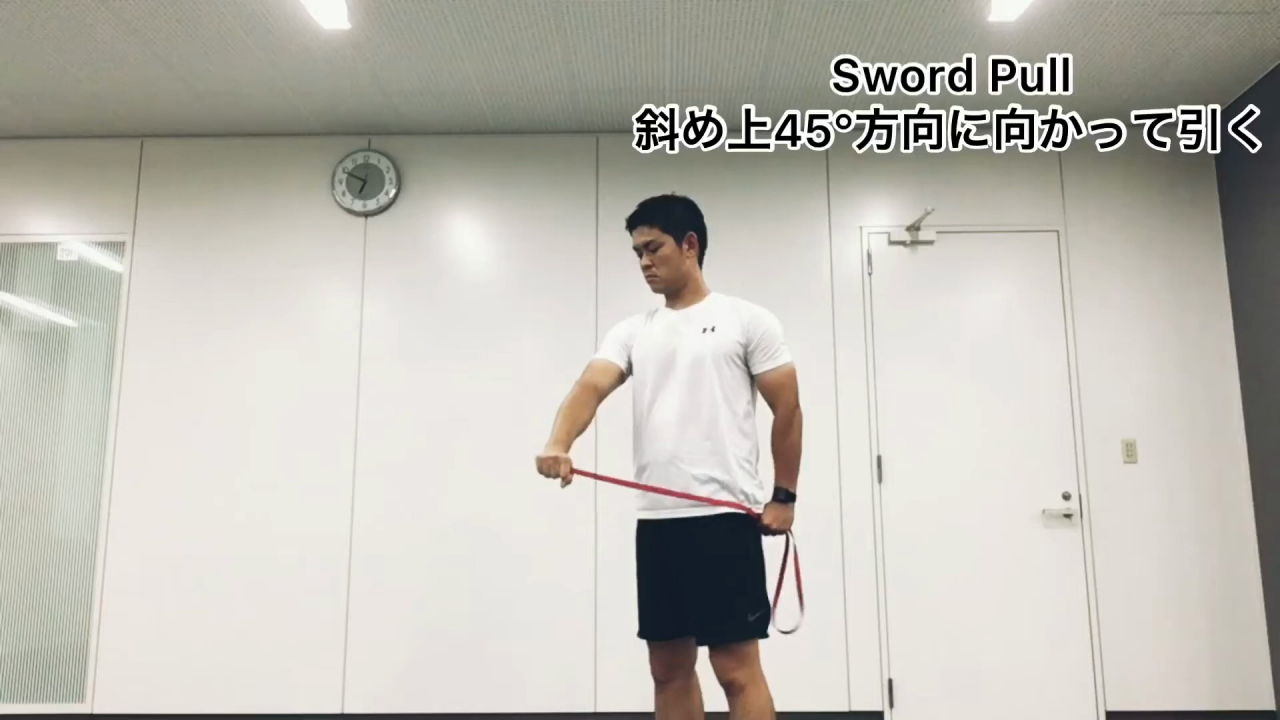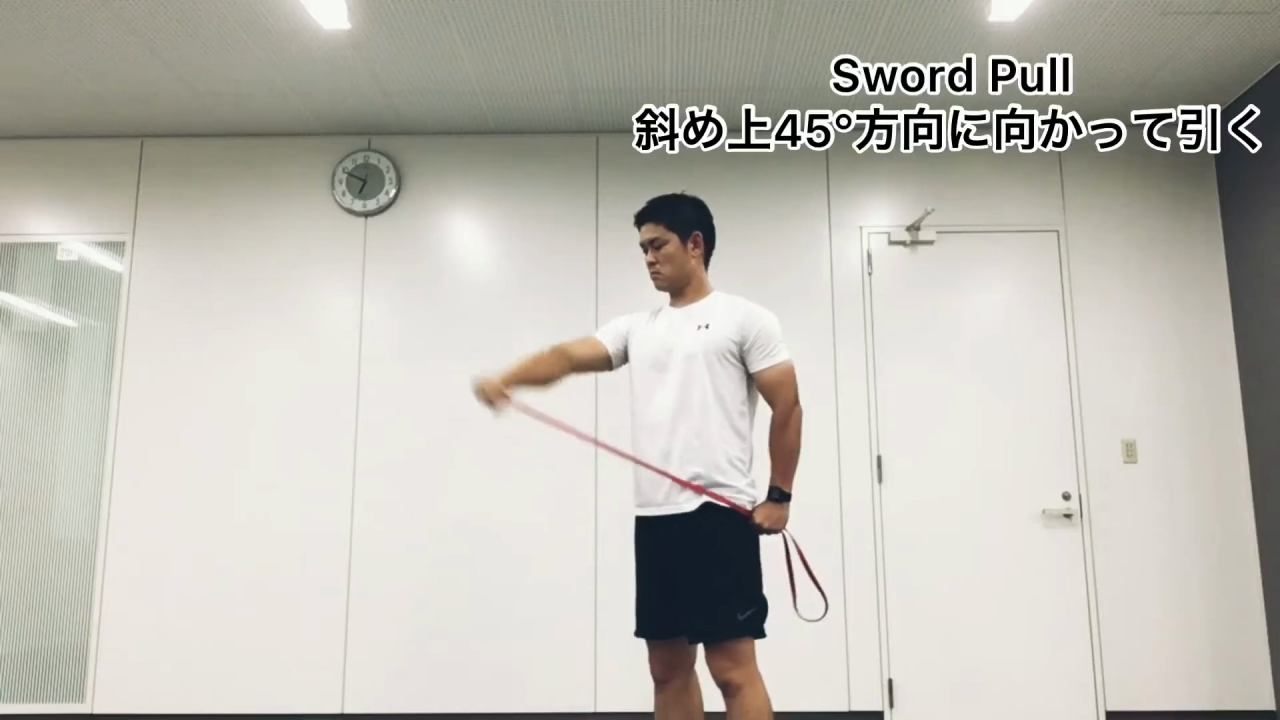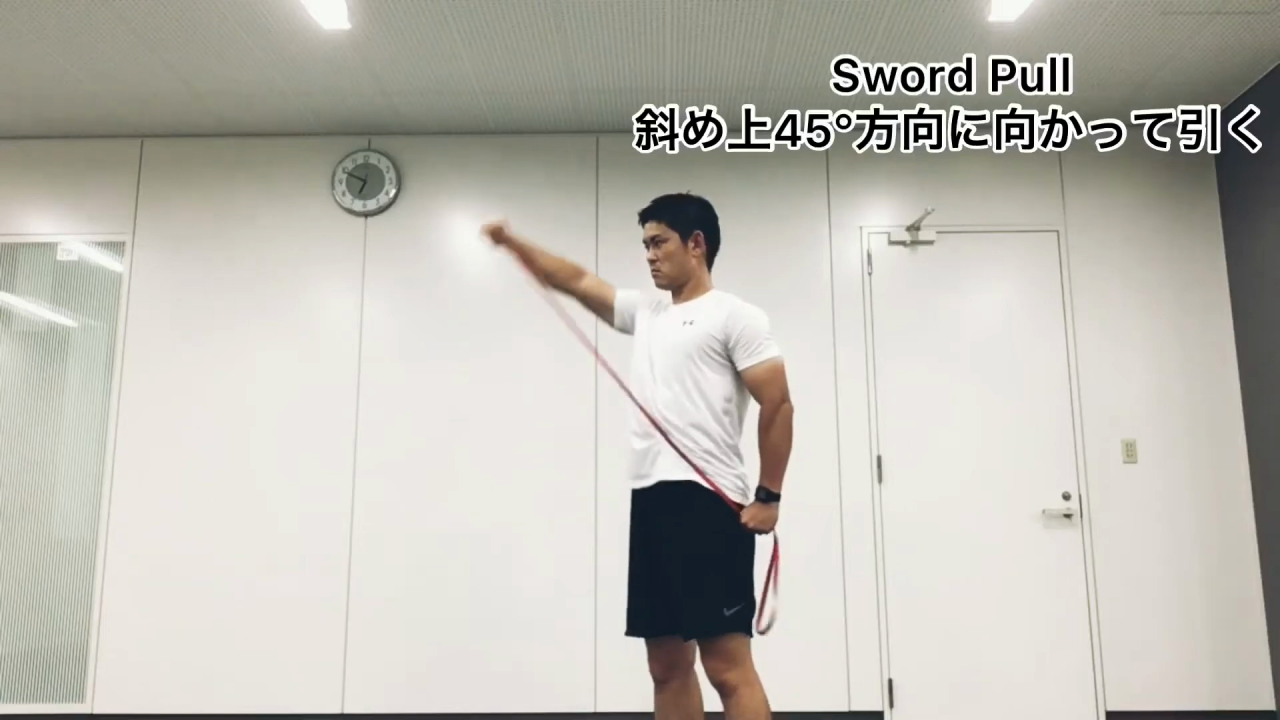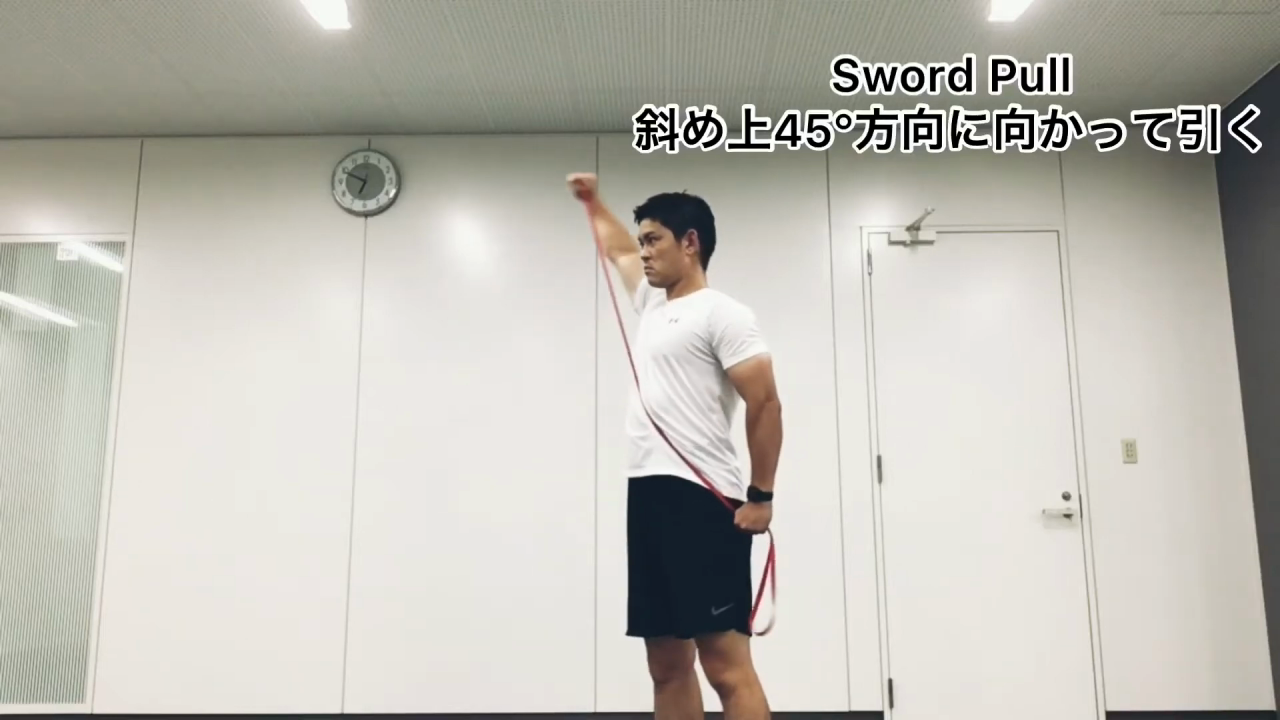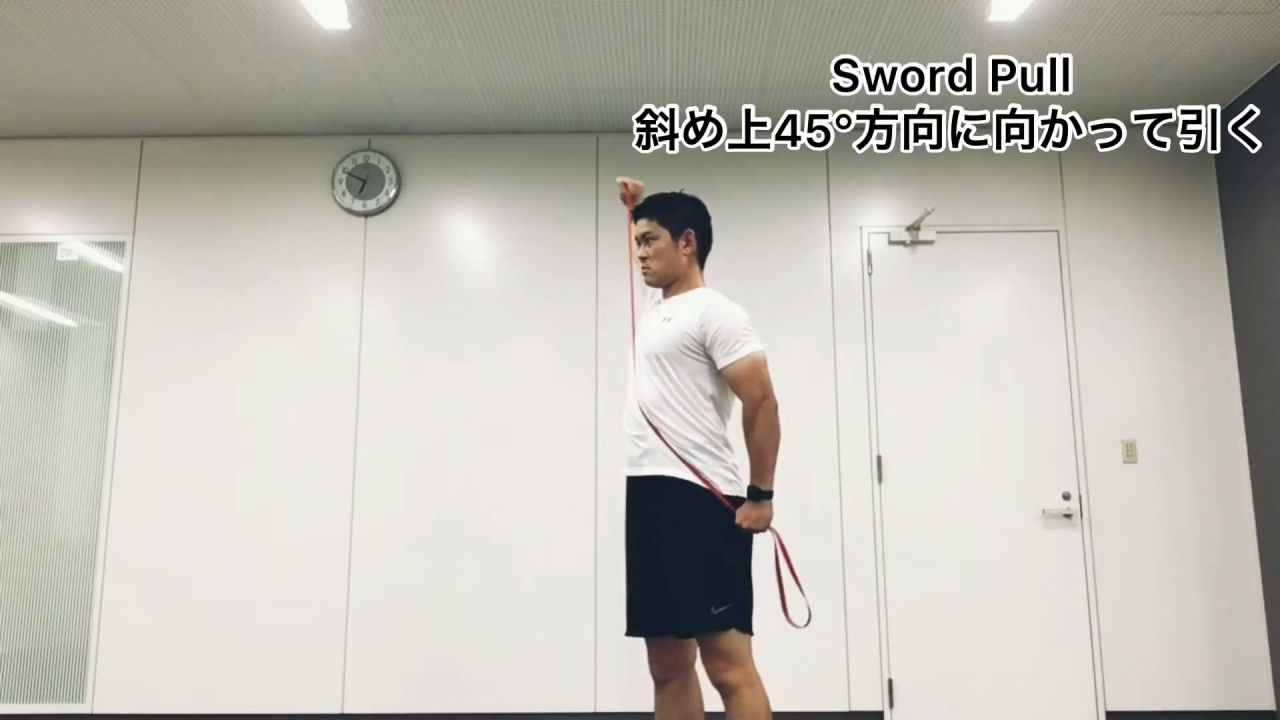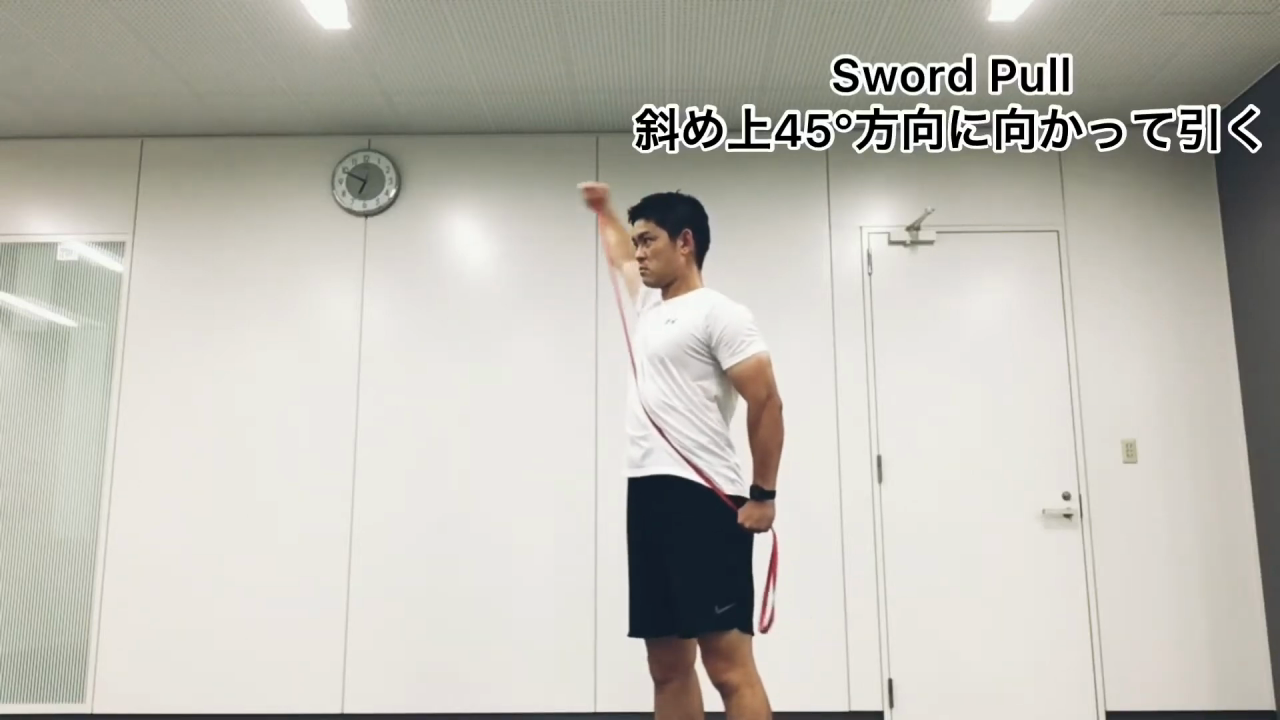
dt=0.3s
person 1, frame 1
left shoulder: (746, 320)
right shoulder: (632, 331)
left elbow: (788, 410)
right elbow: (590, 387)
left wrist: (783, 497)
right wrist: (559, 444)
left hip: (724, 518)
right hip: (657, 520)
left knee: (736, 668)
right knee: (669, 668)
person 1, frame 2
left shoulder: (745, 319)
right shoulder: (638, 326)
left elbow: (788, 407)
right elbow: (567, 357)
left wrist: (778, 496)
right wrist: (508, 380)
left hip: (717, 514)
right hip: (655, 516)
left knee: (733, 668)
right knee: (669, 667)
person 1, frame 3
left shoulder: (735, 316)
right shoulder: (648, 312)
left elbow: (777, 405)
right elbow: (573, 279)
left wrist: (768, 496)
right wrist: (513, 240)
left hip: (706, 503)
right hip: (652, 499)
left knee: (728, 663)
right knee: (668, 663)
person 1, frame 4
left shoulder: (722, 314)
right shoulder: (653, 304)
left elbow: (765, 404)
right elbow: (617, 251)
left wrist: (760, 497)
right wrist: (592, 201)
left hip: (700, 501)
right hip: (647, 496)
left knee: (726, 664)
right knee: (668, 665)
person 1, frame 5
left shoulder: (714, 313)
right shoulder: (658, 304)
left elbow: (761, 403)
right elbow: (650, 259)
left wrist: (761, 495)
right wrist: (632, 205)
left hip: (699, 500)
right hip: (648, 497)
left knee: (727, 663)
right knee: (668, 664)
person 1, frame 6
left shoulder: (717, 313)
right shoulder: (652, 304)
left elbow: (766, 403)
right elbow: (620, 258)
left wrist: (762, 494)
right wrist: (603, 210)
left hip: (702, 501)
right hip: (649, 497)
left knee: (727, 662)
right knee: (668, 664)
